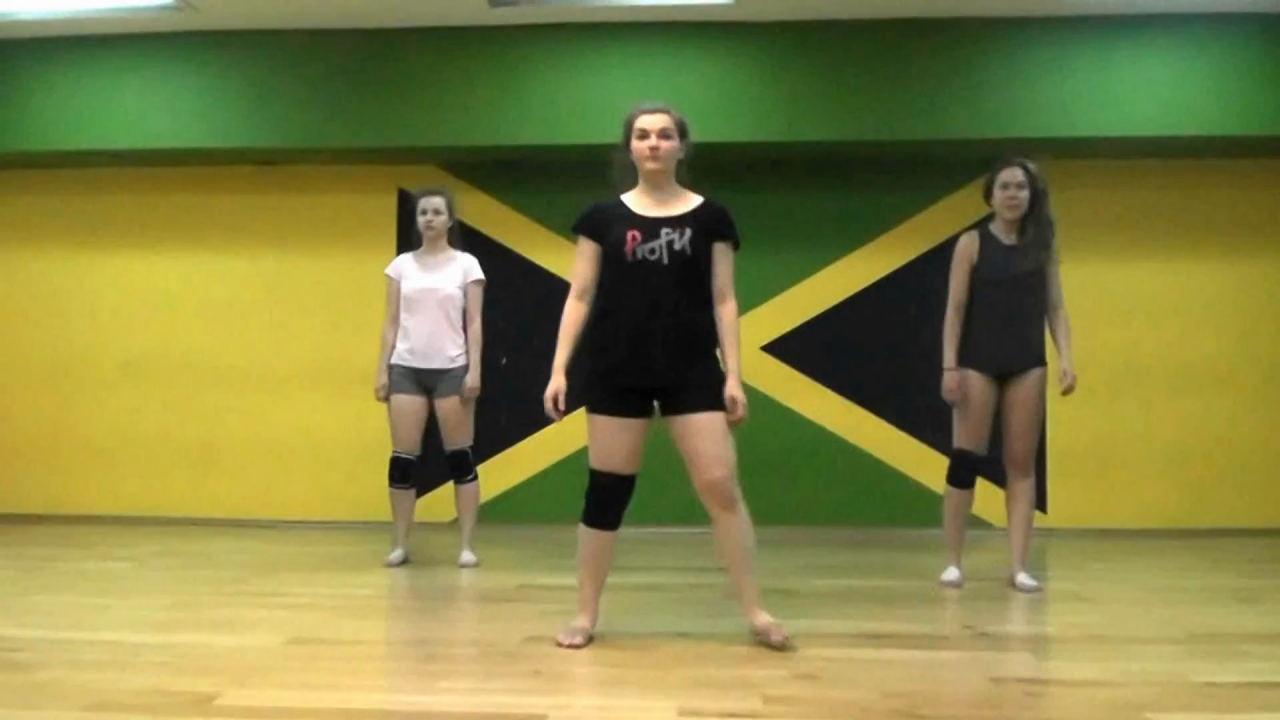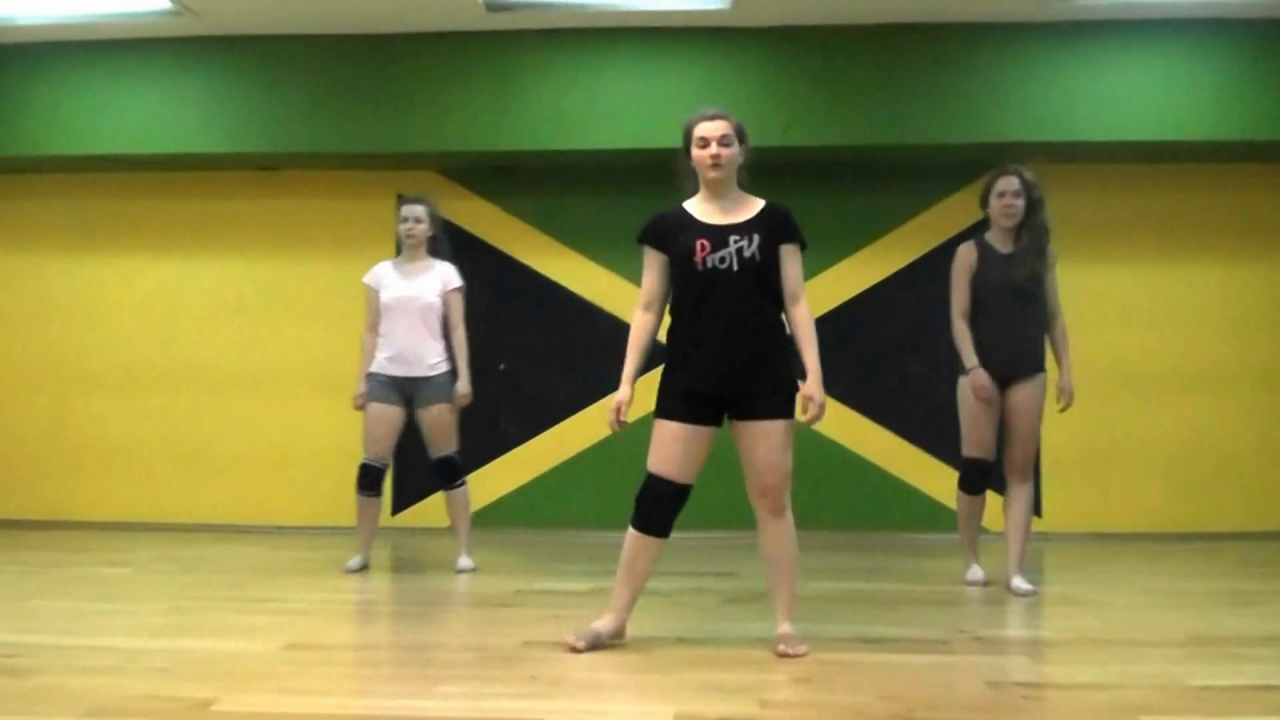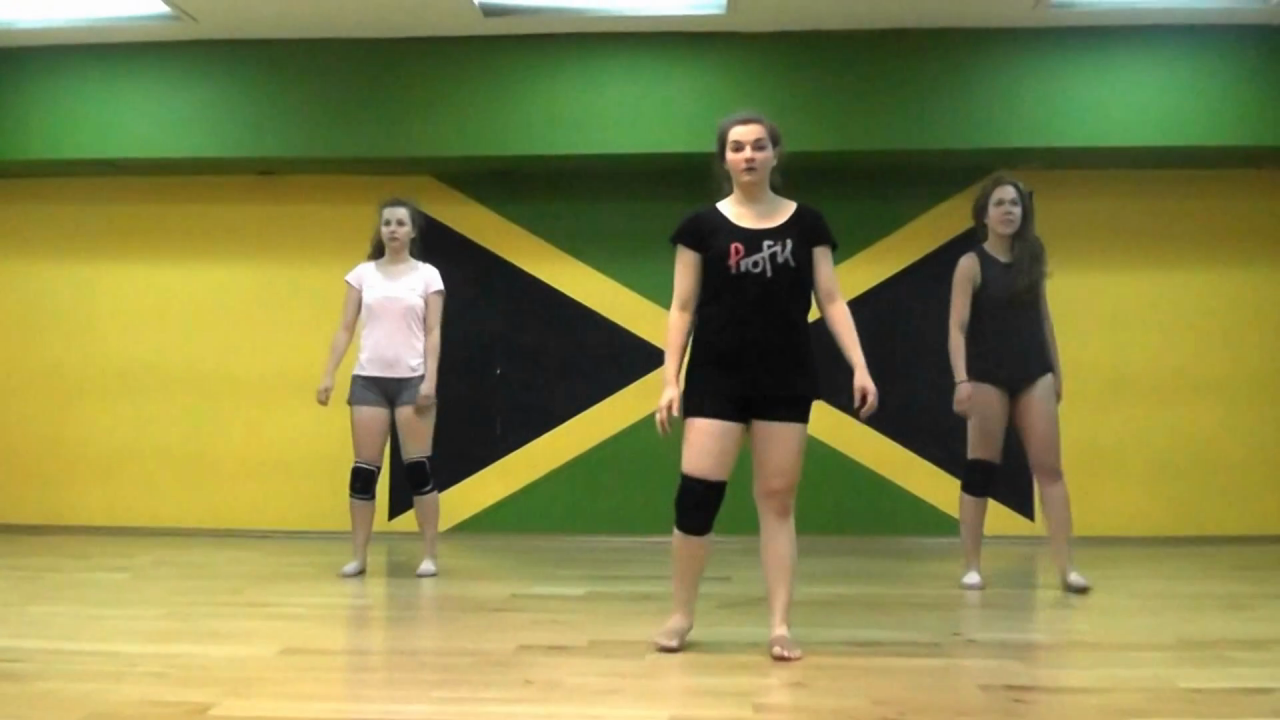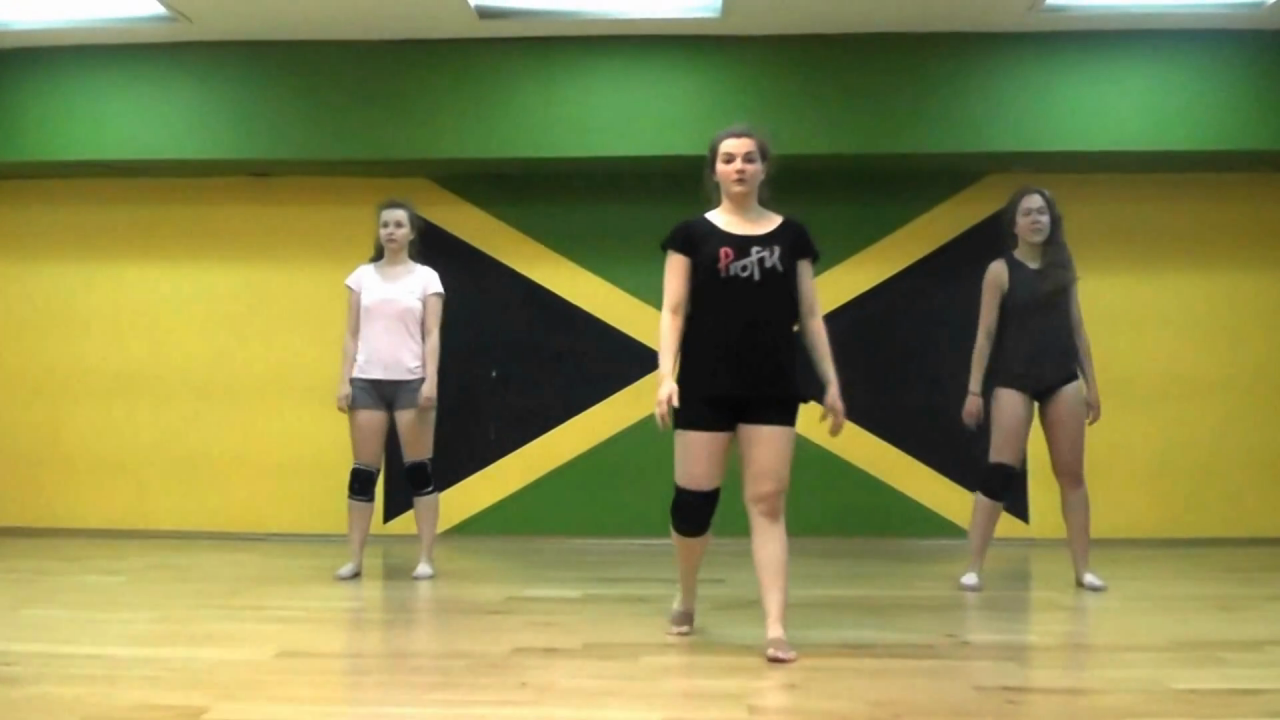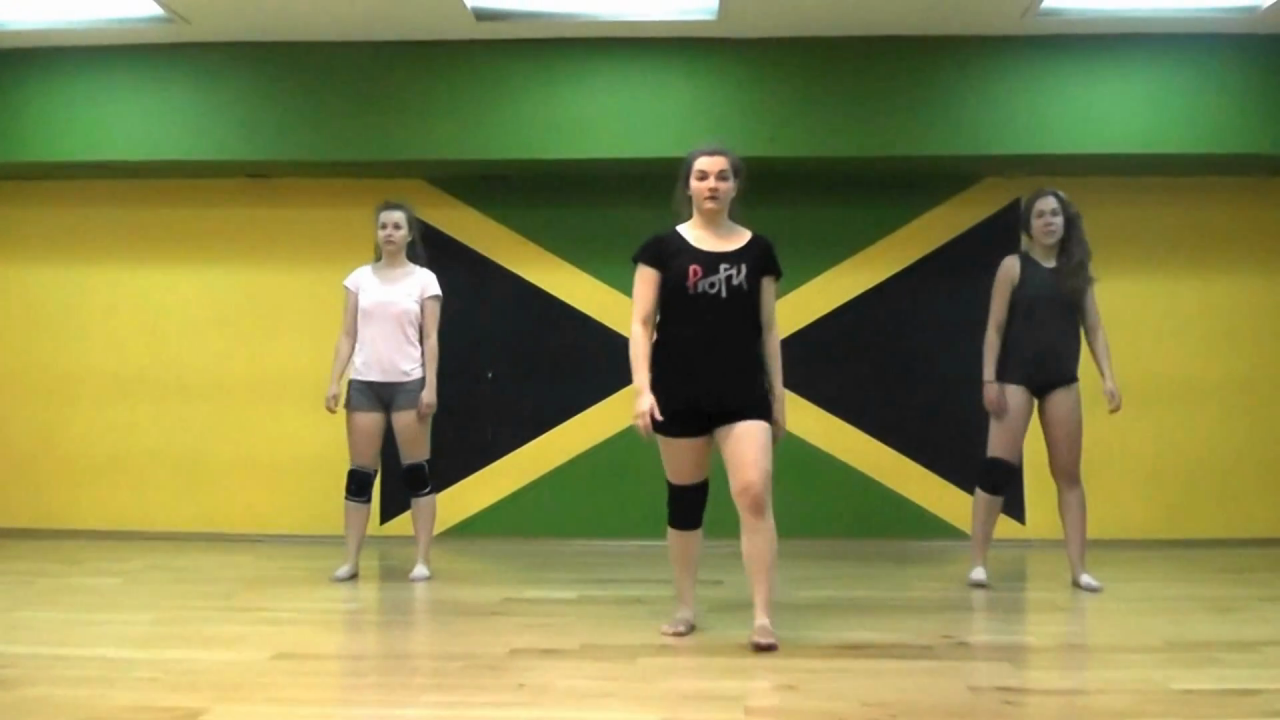
dt=0.3s
person 1, frame 1
left shoulder: (711, 216)
right shoulder: (603, 216)
left elbow: (724, 300)
right elbow: (580, 298)
left wrist: (734, 374)
right wrist: (559, 368)
left hip: (691, 370)
right hip: (615, 372)
left knee: (721, 488)
right knee: (606, 491)
left ankle: (755, 613)
right ankle: (585, 615)
person 1, frame 2
left shoulder: (776, 219)
right shoulder: (669, 226)
left elbow: (796, 302)
right elbow: (649, 309)
left wrist: (813, 373)
right wrist: (626, 382)
left hip: (766, 380)
right hip: (690, 380)
left knee: (772, 498)
right knee: (659, 497)
left ankle: (785, 623)
right ankle: (614, 618)
person 1, frame 3
left shoulder: (807, 223)
right shoulder: (702, 225)
left elbow: (831, 301)
right elbow: (683, 308)
left wrist: (860, 367)
right wrist: (671, 380)
left hip: (786, 381)
right hip: (715, 379)
left knee: (778, 500)
right knee: (697, 493)
left ankle: (781, 626)
right ankle: (681, 614)
person 1, frame 4
left shoulder: (792, 235)
right shoulder: (691, 234)
left elbow: (809, 316)
right elbow: (673, 312)
left wrist: (831, 385)
right wrist: (667, 376)
left hip: (772, 388)
right hip: (705, 387)
left knee: (767, 504)
right knee: (693, 500)
left ankle: (775, 629)
right ankle: (686, 598)
person 1, frame 5
left shoulder: (758, 250)
right shoulder: (661, 247)
left elbow: (767, 330)
right elbow: (642, 324)
left wrist: (778, 395)
right wrist: (642, 389)
left hip: (741, 392)
right hip: (678, 394)
left knee: (754, 493)
right knee: (685, 499)
left ankle: (762, 614)
right ankle: (685, 607)
person 2, frame 1
left shoulder: (1042, 245)
right shoulder: (972, 242)
left elbow: (1056, 307)
right elbow: (955, 308)
left wrist: (1067, 360)
right wrist: (949, 366)
left hip: (1027, 365)
right hip: (977, 362)
left knee: (1022, 464)
right knee: (966, 459)
left ankle: (1018, 566)
right ankle: (953, 560)
person 2, frame 2
left shoulder: (1039, 251)
right shoulder: (970, 253)
left elbow: (1053, 314)
right elbow: (959, 317)
left wrist: (1065, 370)
right wrist: (972, 367)
left hip: (1028, 371)
right hip: (982, 371)
left knee: (1020, 470)
right knee: (977, 465)
left ankle: (1015, 570)
right ankle: (972, 560)
person 2, frame 3
left shoulder: (1031, 259)
right shoulder: (971, 264)
left elbow: (1042, 318)
right elbow: (957, 328)
left wrist: (1056, 374)
right wrist: (961, 381)
left hip: (1035, 374)
right hip: (988, 378)
left knee: (1048, 468)
right knee: (980, 468)
left ankle: (1065, 566)
right ankle: (971, 565)
person 2, frame 4
left shoulder: (1063, 268)
right shoulder: (1001, 270)
left elbow: (1076, 329)
right elbow: (987, 335)
left wrist: (1091, 385)
right wrist: (974, 391)
left hip: (1063, 380)
right hip: (1014, 381)
left knee: (1071, 474)
right knee: (1000, 471)
left ankle: (1082, 567)
right ankle: (973, 567)
person 2, frame 5
left shoulder: (1077, 270)
right shoulder: (1013, 266)
left elbow: (1093, 329)
right elbow: (995, 328)
left wrist: (1108, 378)
right wrist: (989, 381)
left hip: (1062, 381)
right hip: (1016, 377)
left knee: (1068, 473)
right knee: (999, 466)
left ankle: (1078, 568)
right ankle: (978, 561)
person 3, frame 1
left shoulder: (466, 264)
right shoulder: (401, 265)
left elbow: (474, 322)
right elbow: (391, 322)
left wrist: (474, 369)
right wrist: (382, 370)
left hip: (450, 369)
right hip: (407, 369)
left knee: (459, 458)
right knee: (403, 459)
left ankle: (466, 545)
right ankle: (401, 544)
person 3, frame 2
left shoulder: (445, 273)
right shoulder: (380, 273)
left elbow: (456, 329)
right elbow: (370, 332)
left wrist: (463, 377)
right wrist: (361, 380)
left hip: (432, 377)
right hip: (386, 378)
left knee: (447, 463)
right knee: (372, 466)
left ankle: (463, 550)
right ankle: (363, 551)
person 3, frame 3
left shoulder: (428, 275)
right shoulder: (362, 273)
left elbow: (434, 333)
right elbow: (345, 329)
left wrist: (430, 380)
right wrist: (328, 375)
left hip: (411, 379)
right hip: (369, 379)
left knee: (418, 468)
right knee: (364, 469)
left ankle: (429, 554)
right ankle: (359, 555)
person 3, frame 4
left shoulder: (426, 277)
right shoulder: (362, 276)
left elbow: (432, 335)
right elbow: (352, 334)
left wrist: (431, 381)
right wrist: (344, 381)
left hip: (410, 381)
right hip: (368, 382)
left knee: (419, 470)
right knee: (363, 471)
left ankle: (425, 557)
right ankle: (354, 558)
person 3, frame 5
left shoulder: (424, 280)
right shoulder: (359, 277)
left elbow: (430, 339)
right elbow: (348, 335)
left wrist: (430, 387)
right wrist: (334, 382)
left hip: (407, 383)
right hip: (365, 384)
left knee: (416, 471)
right knee: (360, 473)
left ankle: (422, 559)
right ankle: (351, 559)
